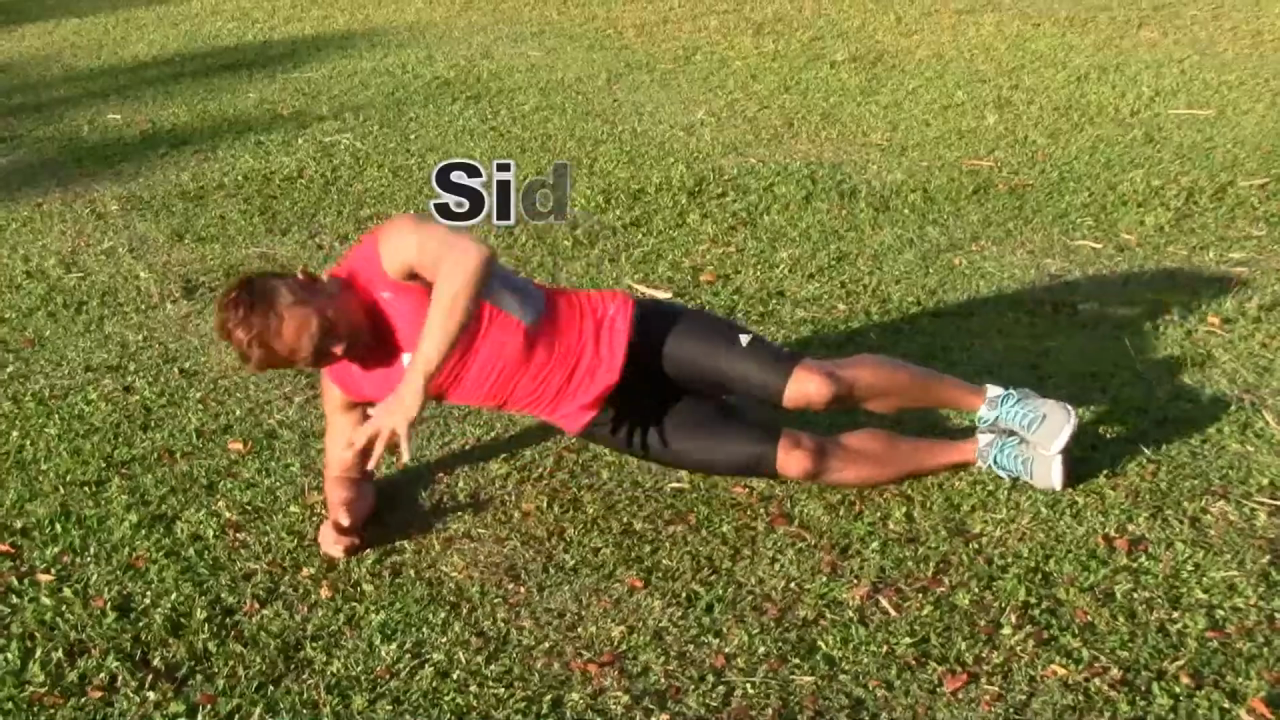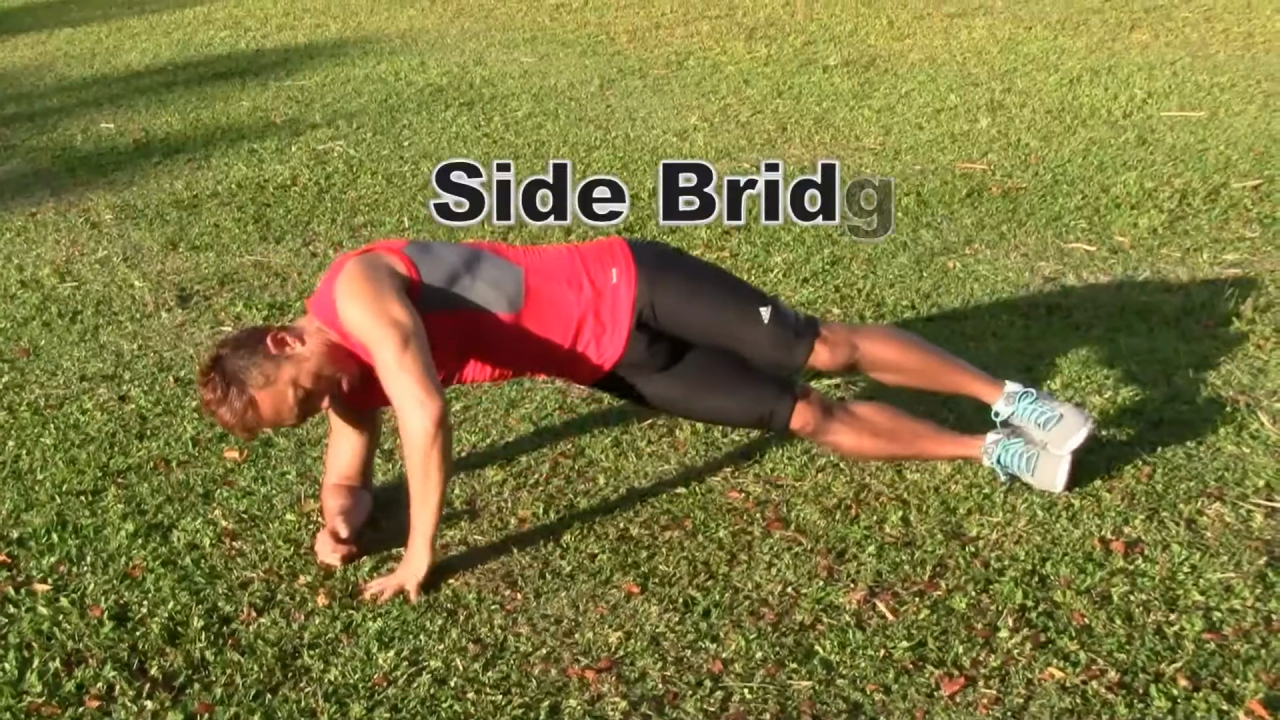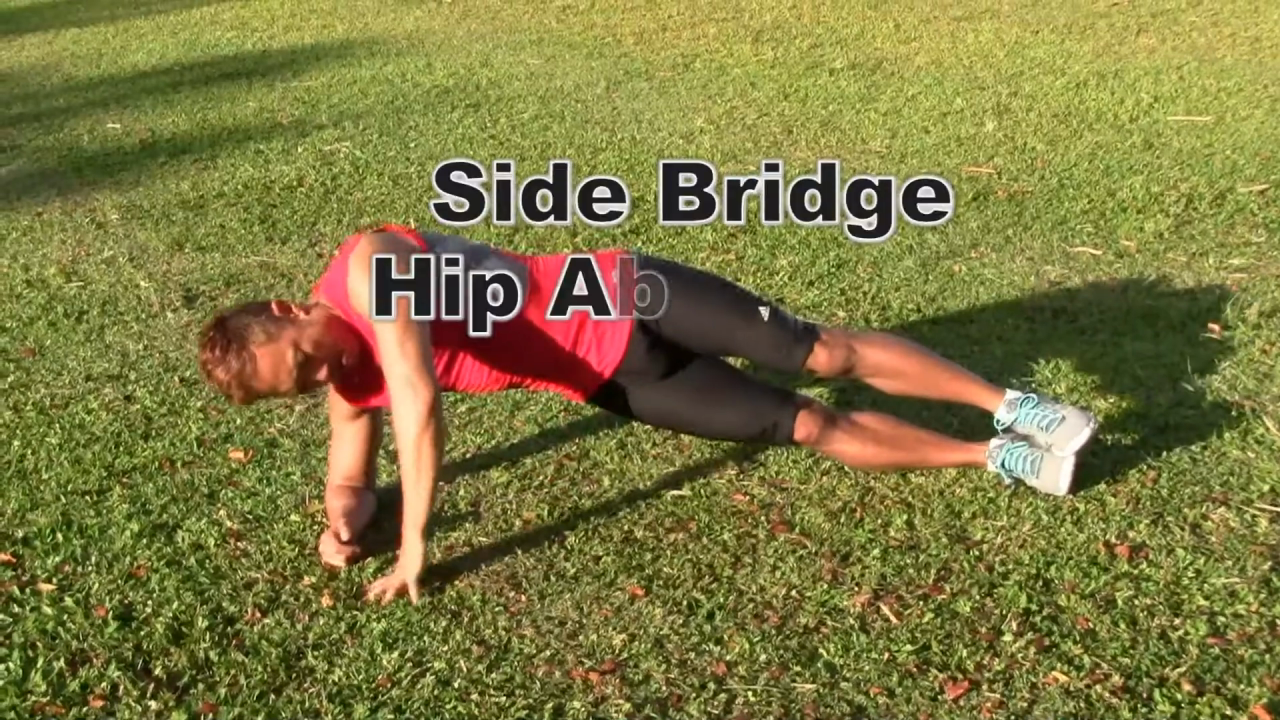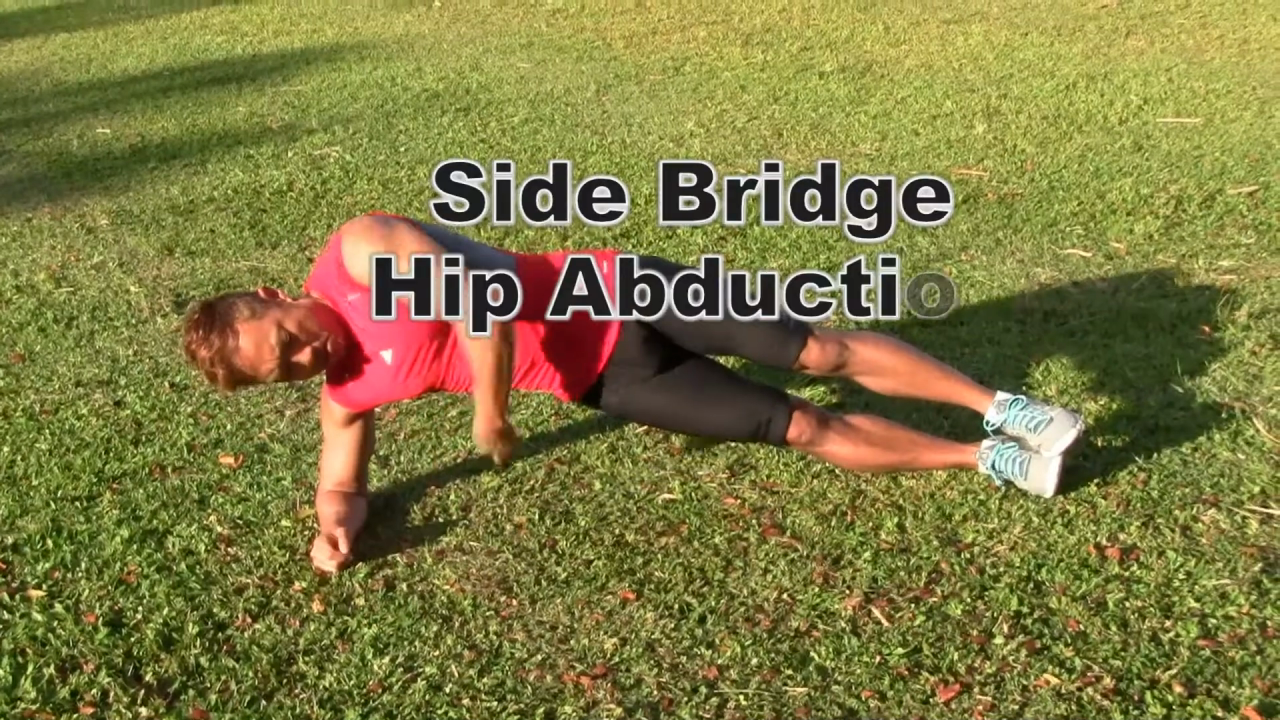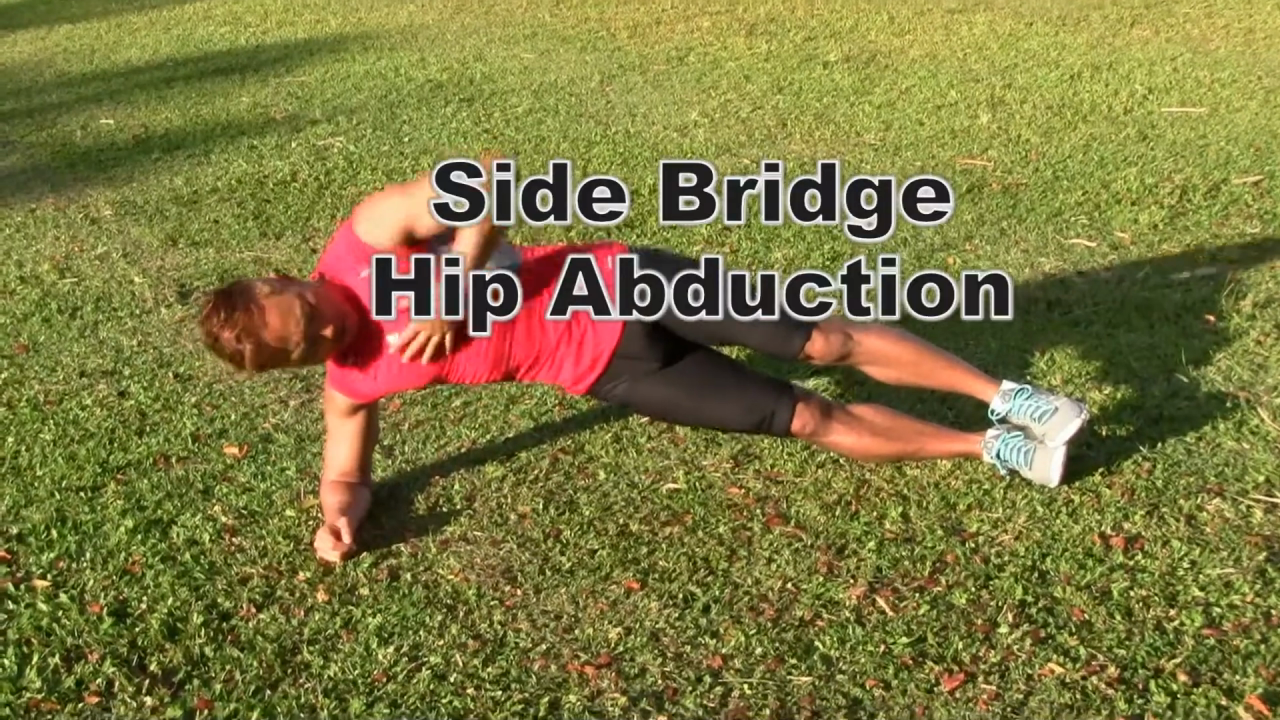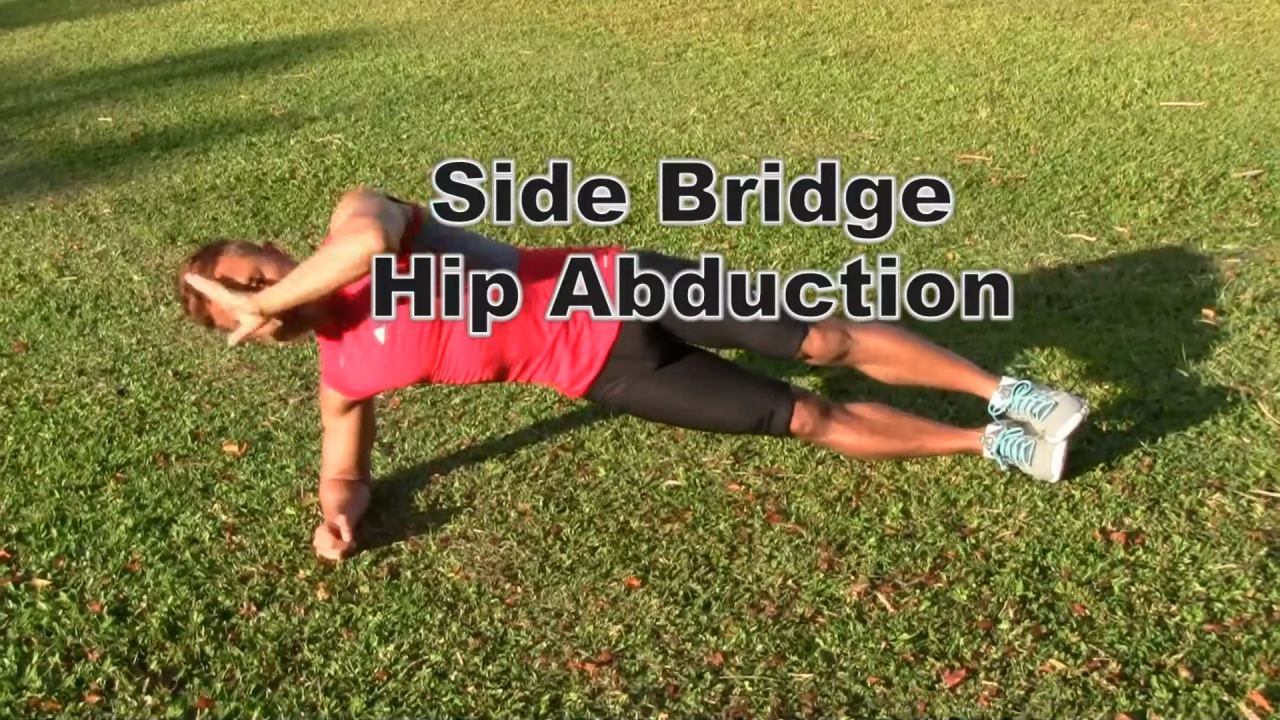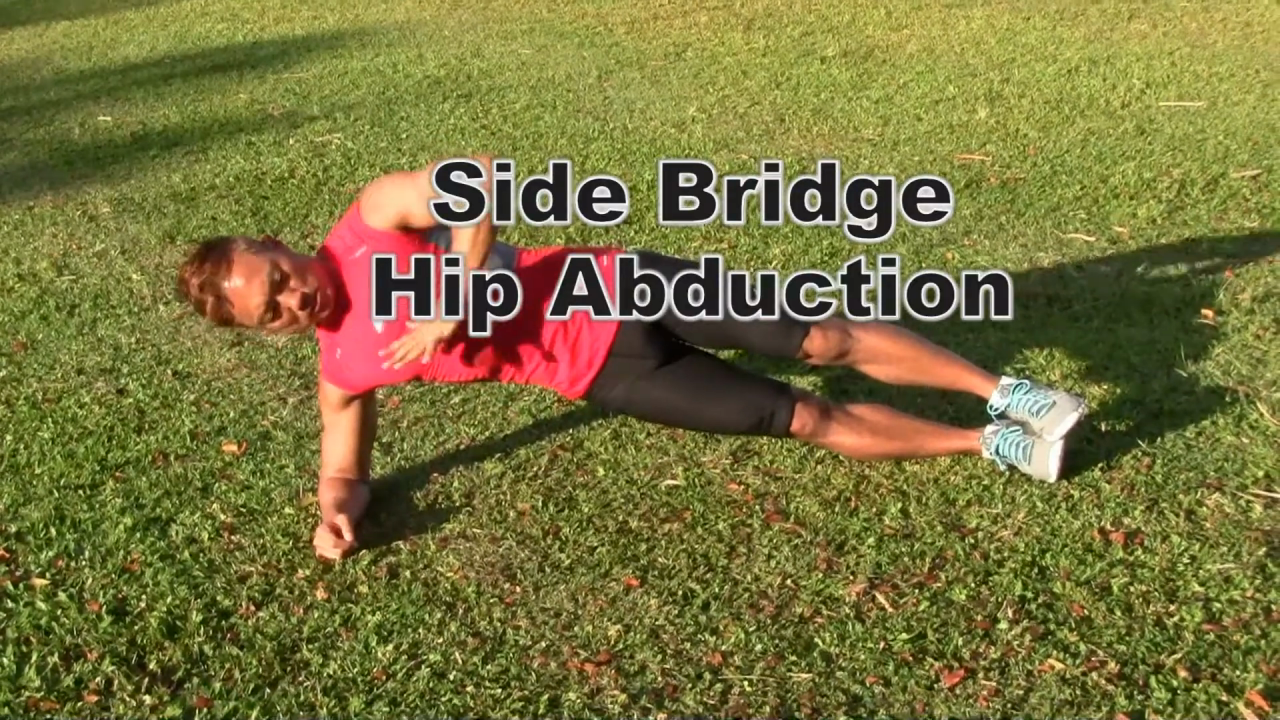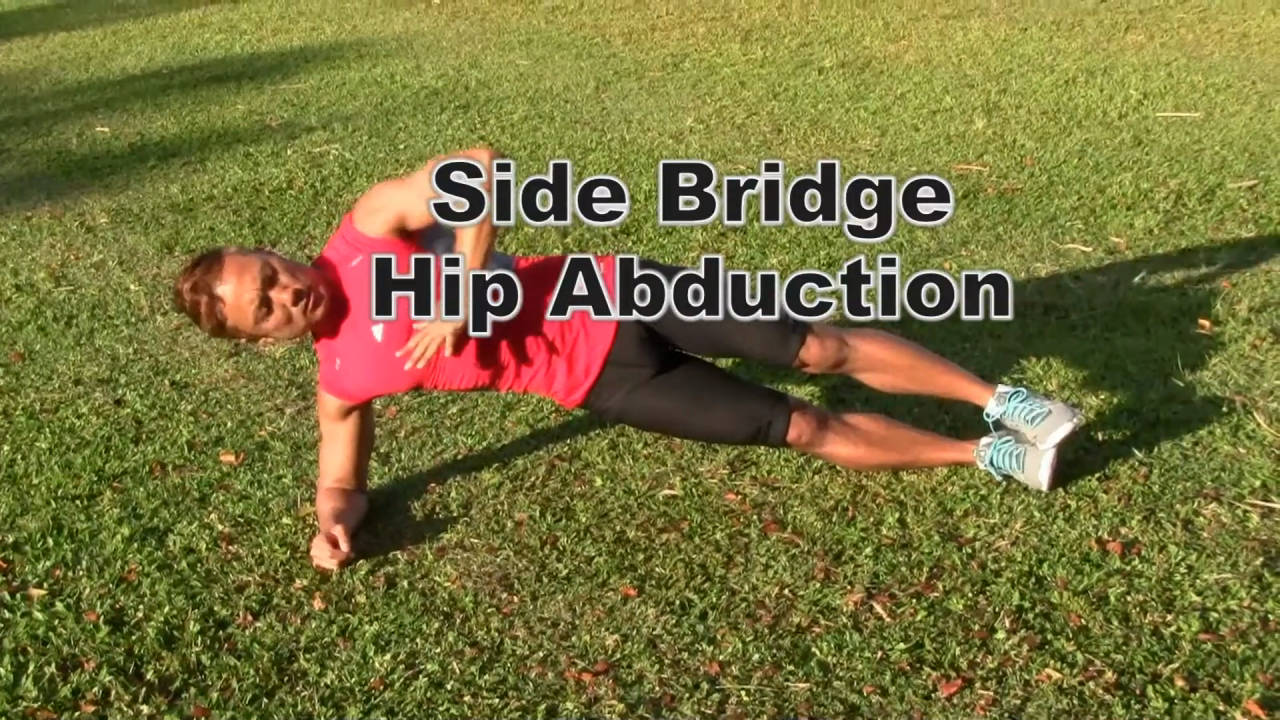
dt=0.4s
person 1, frame 1
left shoulder: (389, 249)
right shoulder: (341, 377)
left elbow: (469, 257)
right elbow: (346, 469)
left wrist: (414, 386)
right wrist: (343, 509)
left hip: (624, 336)
right hip: (603, 414)
left knee: (818, 387)
right knee: (804, 457)
left ankle: (991, 402)
right ankle: (982, 453)
person 1, frame 2
left shoulder: (353, 289)
right shoulder: (351, 387)
left elbow: (426, 417)
right elbow: (346, 481)
left wrist: (422, 553)
right wrist: (337, 524)
left hip: (624, 284)
right hip: (617, 361)
left knee: (827, 350)
right knee: (809, 417)
left ankle: (1006, 397)
right ankle: (988, 451)
person 1, frame 3
left shoulder: (365, 266)
right shoulder: (349, 382)
left elbow: (419, 401)
right elbow: (349, 481)
left wrist: (414, 548)
right wrist: (341, 526)
left hip: (627, 297)
right hip: (611, 378)
left knee: (826, 352)
right knee: (810, 426)
left ankle: (1007, 404)
right ankle: (993, 458)
person 1, frame 4
left shoulder: (358, 248)
right shoulder: (343, 389)
left elbow: (472, 310)
right elbow: (341, 483)
left wrist: (489, 420)
right wrist: (335, 527)
left hip: (616, 298)
right hip: (602, 384)
left knee: (820, 349)
right knee: (805, 429)
left ankle: (997, 405)
right ankle: (985, 459)
person 1, frame 5
left shoulder: (368, 231)
right shoulder: (351, 380)
right elbow: (344, 474)
right wrist: (337, 518)
left hip: (621, 286)
right hip: (605, 370)
left knee: (824, 339)
right knee: (810, 418)
left ankle: (1003, 396)
right ankle: (990, 447)
person 1, frame 6
left shoulder: (352, 226)
right shoulder: (345, 374)
left elbow: (379, 231)
right elbow: (347, 472)
left wrist: (264, 295)
right wrist: (337, 514)
left hip: (617, 292)
right hip: (605, 373)
left knee: (824, 340)
right knee: (810, 419)
left ankle: (1004, 392)
right ankle: (989, 445)
person 1, frame 7
left shoulder: (373, 215)
right shoulder: (344, 372)
left elbow: (476, 183)
right elbow: (345, 469)
left wrist: (451, 305)
right wrist: (336, 514)
left hip: (617, 288)
right hip: (604, 375)
left knee: (824, 337)
right knee: (807, 419)
left ankle: (1001, 392)
right ankle: (987, 442)
person 1, frame 8
left shoulder: (369, 224)
right shoulder: (342, 380)
left elbow: (483, 167)
right elbow: (342, 478)
left wrist: (461, 297)
right wrist: (334, 523)
left hip: (615, 297)
right hip: (601, 382)
left knee: (822, 346)
right knee: (805, 430)
left ankle: (997, 399)
right ankle: (984, 457)
